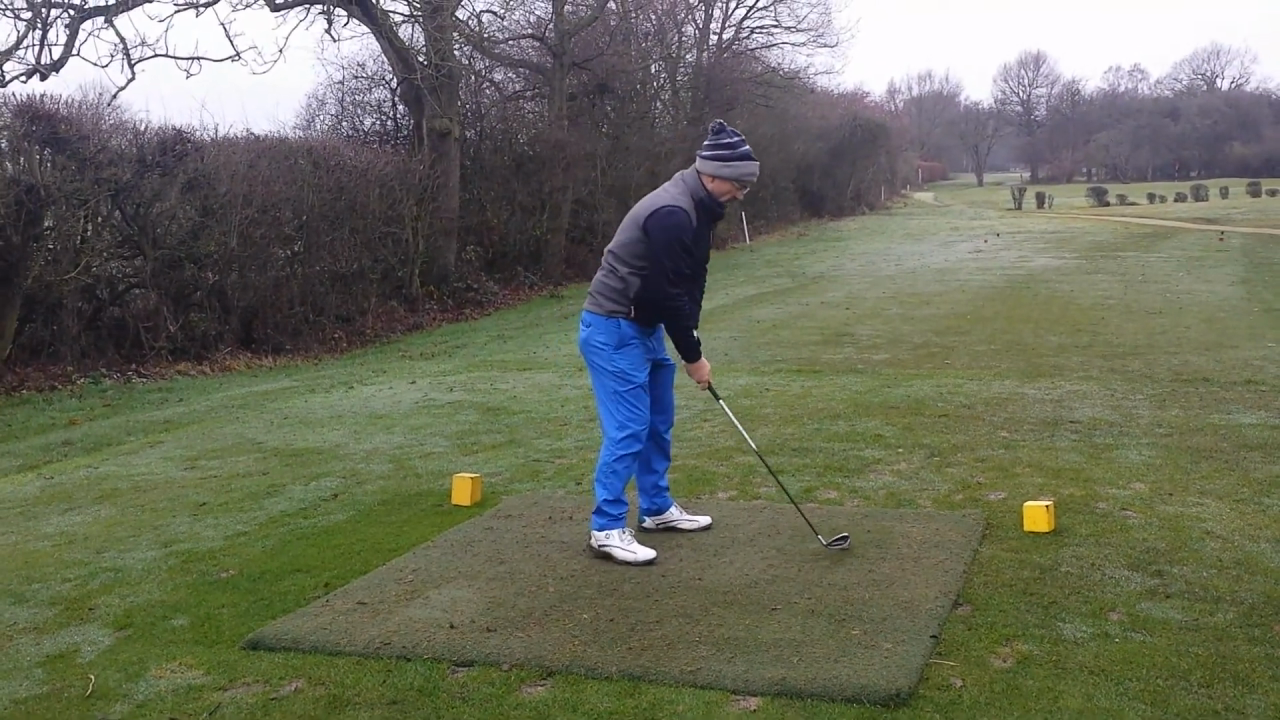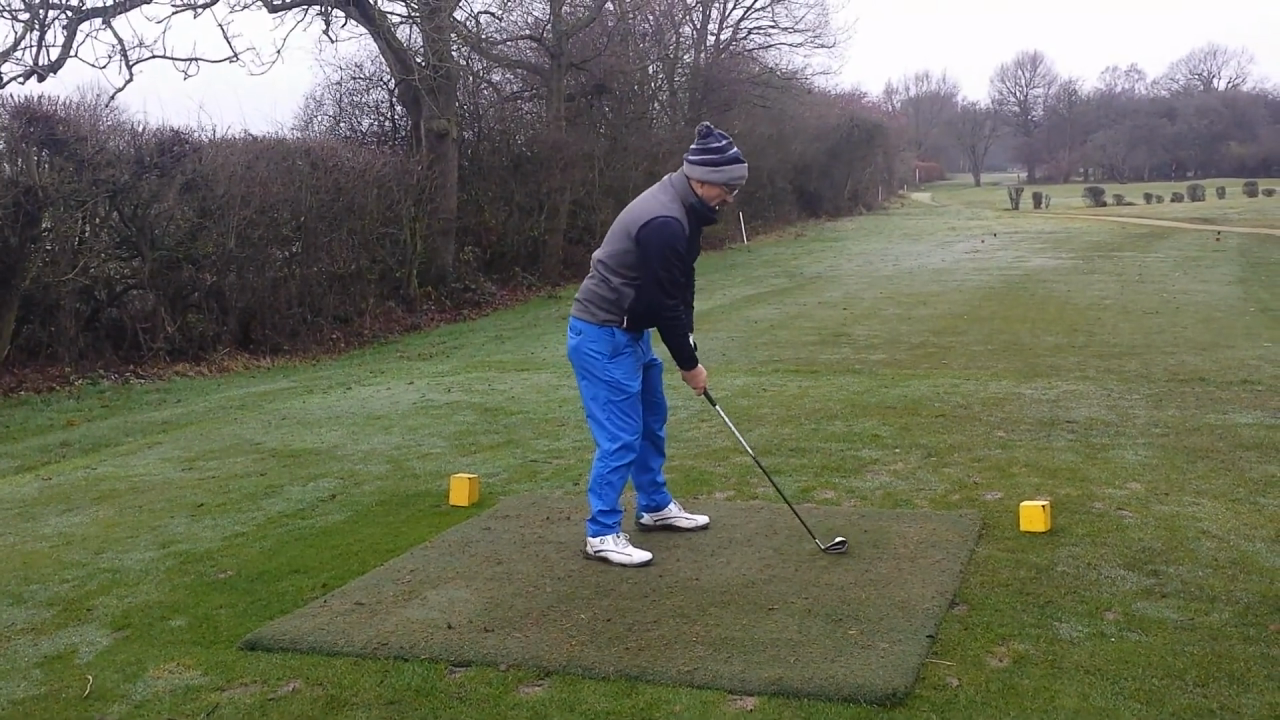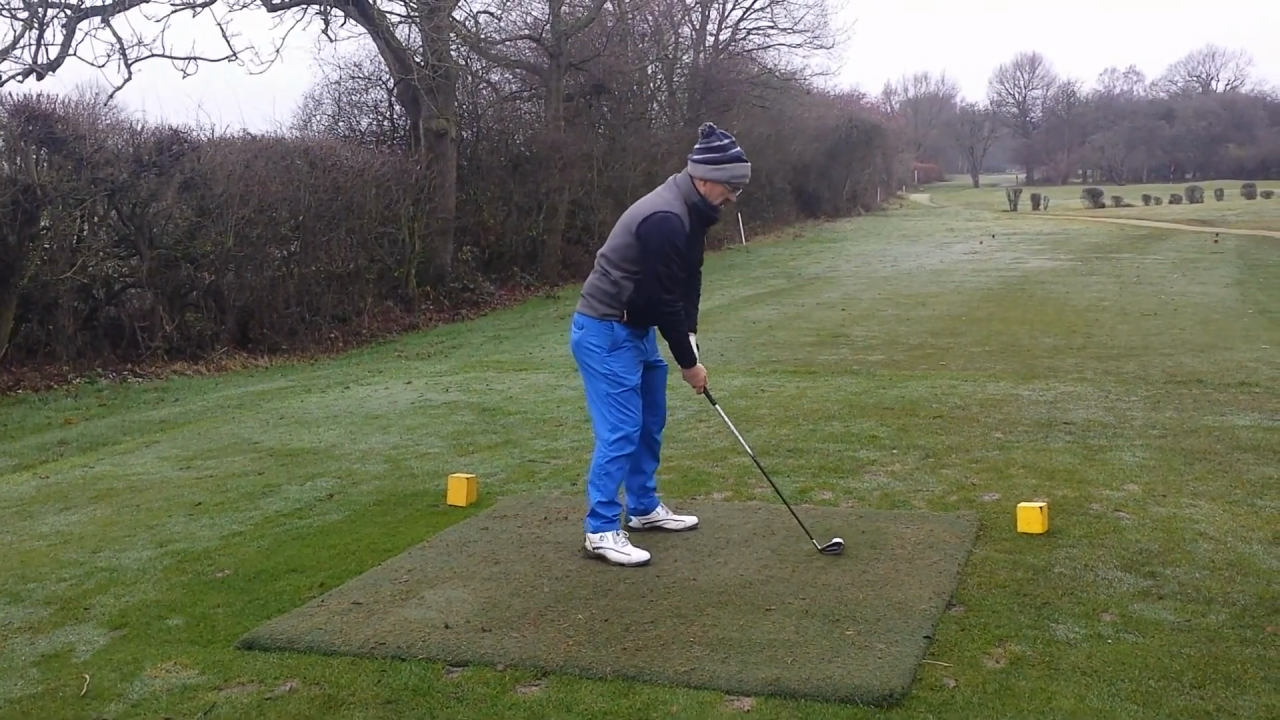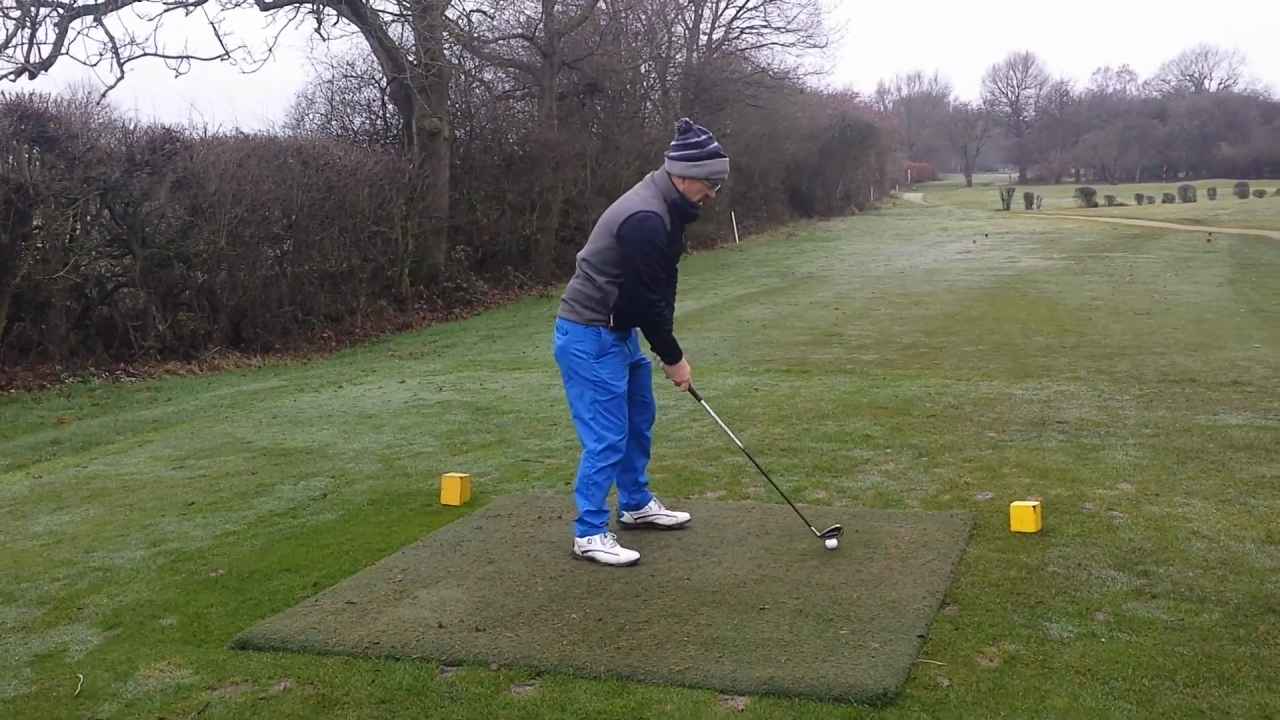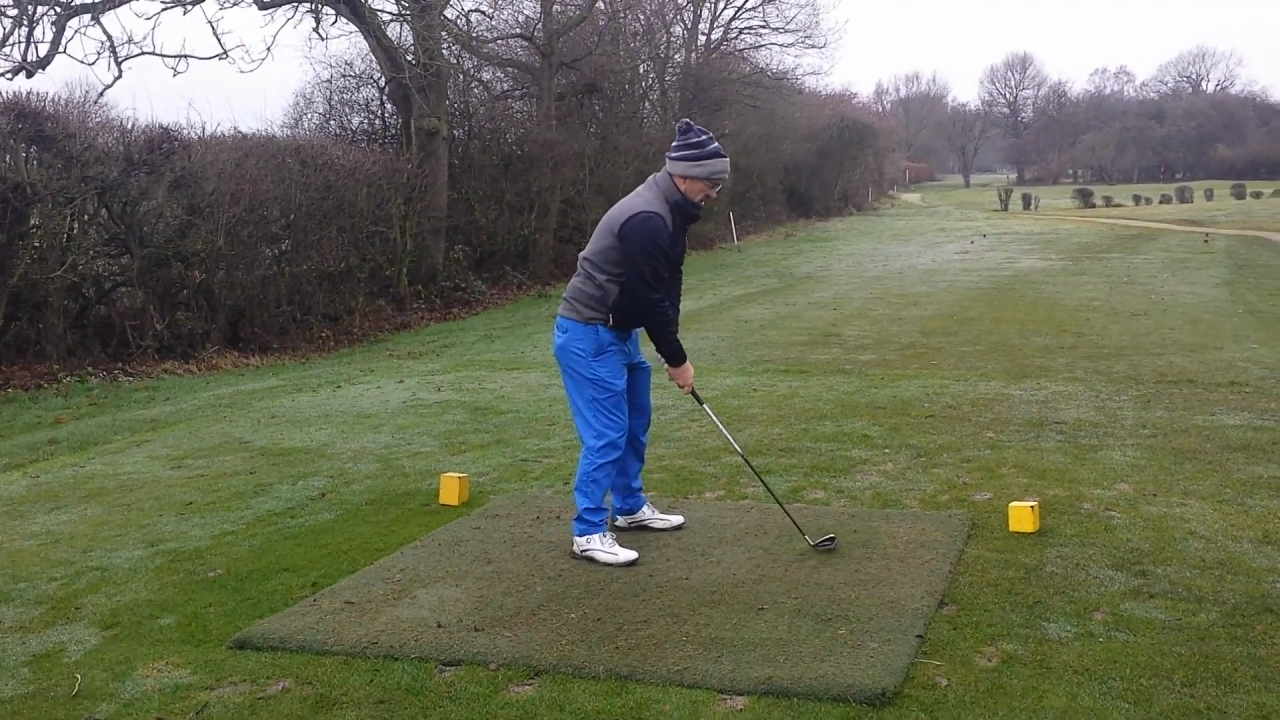
dt=0.5s
person 1, frame 1
left shoulder: (695, 207)
right shoulder: (671, 214)
left elbow: (690, 281)
right elbow: (669, 292)
left wrist: (692, 337)
right wrist: (692, 356)
left hip: (644, 324)
right hip: (613, 328)
left knee: (658, 422)
right knee: (628, 427)
left ankle: (656, 508)
right ankle: (607, 528)
person 1, frame 2
left shoulder: (678, 204)
right shoulder: (664, 224)
left elbow: (680, 285)
right elbow: (665, 302)
left wrist: (689, 338)
right wrist: (689, 364)
left hip: (628, 329)
right hip: (603, 335)
left knee: (652, 418)
right knee: (620, 435)
left ankle: (655, 505)
right ankle: (602, 533)
person 1, frame 3
left shoulder: (689, 209)
right shoulder: (664, 219)
left elbow: (687, 279)
right elbow: (663, 297)
left wrist: (690, 336)
right wrist: (688, 362)
left hip: (636, 326)
right hip: (605, 330)
left knee: (650, 421)
right knee: (621, 429)
left ankle: (644, 507)
right ankle: (602, 529)
person 1, frame 4
left shoulder: (665, 206)
right shoulder: (645, 220)
left elbow: (662, 286)
right elbow: (647, 298)
left wrist: (665, 348)
right wrist: (673, 357)
left hip: (617, 329)
right hip: (590, 334)
left knee: (639, 418)
right knee: (607, 434)
left ankle: (636, 503)
right ankle: (589, 533)
person 1, frame 5
left shoulder: (669, 209)
right shoulder: (647, 220)
left elbow: (666, 286)
right elbow: (651, 299)
left wrist: (672, 345)
right wrist: (677, 360)
left hip: (617, 329)
right hip: (589, 333)
left knee: (635, 422)
right knee: (606, 433)
left ankle: (630, 507)
right ankle: (588, 532)
